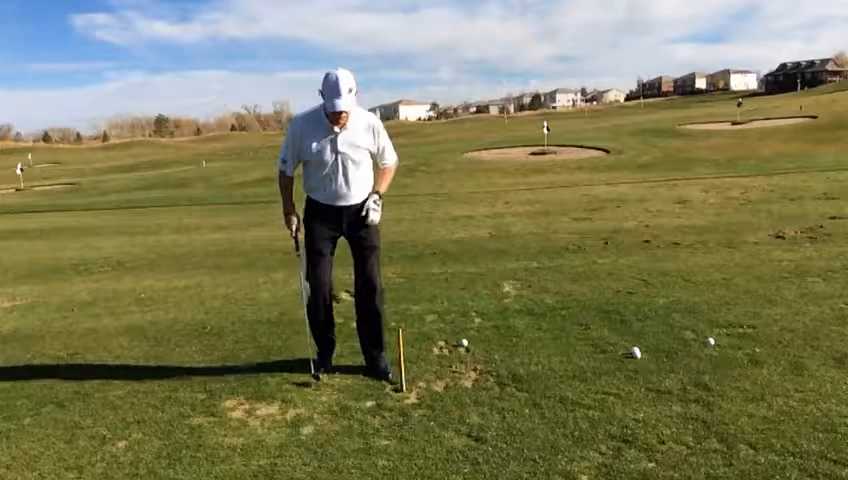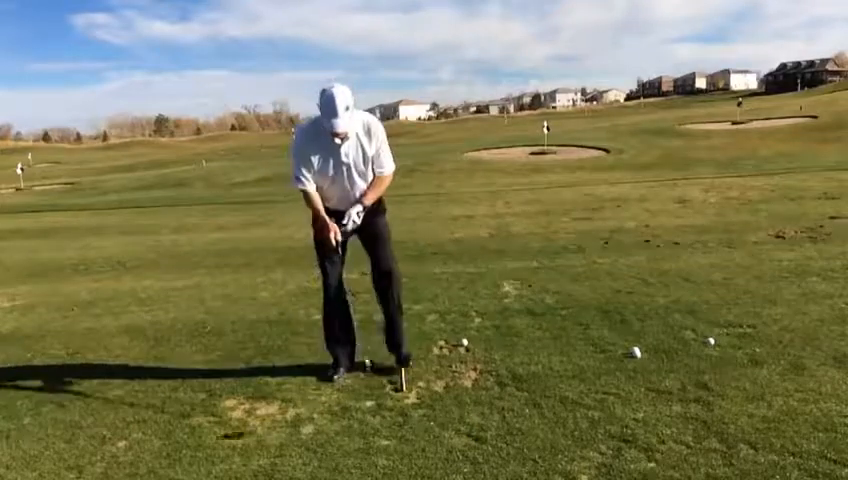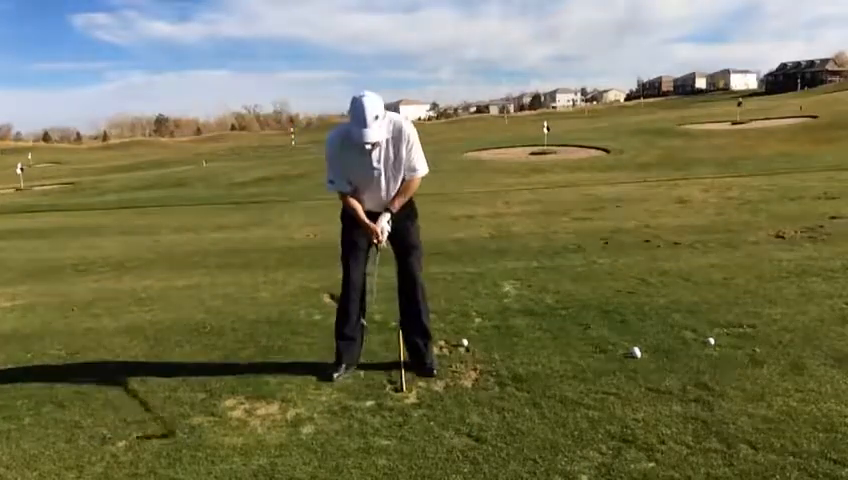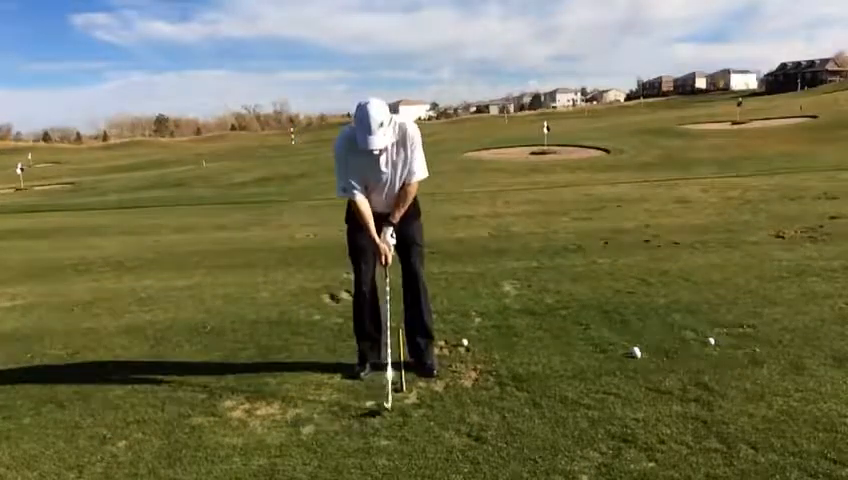
dt=0.4s
person 1, frame 1
left shoulder: (370, 123)
right shoulder: (302, 125)
left elbow: (389, 163)
right elbow: (285, 169)
left wrist: (377, 196)
right wrist: (289, 209)
left hip: (361, 210)
right hip: (320, 212)
left knee: (369, 284)
right knee: (319, 284)
left ankle: (375, 358)
right ankle: (325, 352)
person 1, frame 2
left shoulder: (370, 126)
right shoulder: (305, 136)
left elbow: (385, 173)
right elbow: (306, 186)
left wrist: (361, 205)
right wrist: (325, 221)
left hip: (369, 209)
right hip: (329, 215)
left knee: (387, 271)
right knee: (333, 285)
left ankle: (397, 343)
right ankle: (342, 357)
person 1, frame 3
left shoulder: (403, 129)
right shoulder: (337, 140)
left elbow: (415, 176)
right elbow: (343, 189)
left wrist: (389, 213)
right wrist: (367, 223)
left hip: (400, 209)
right hip: (358, 214)
left knee: (411, 278)
right knee: (353, 282)
left ankle: (421, 353)
right ankle: (346, 355)
person 1, frame 4
left shoulder: (408, 132)
right shoulder: (344, 144)
left elbow: (412, 182)
right elbow: (355, 196)
left wrist: (391, 224)
right wrist: (376, 240)
left hip: (403, 210)
right hip: (363, 214)
left knee: (414, 277)
right knee: (364, 283)
left ankle: (422, 354)
right ankle: (369, 356)
